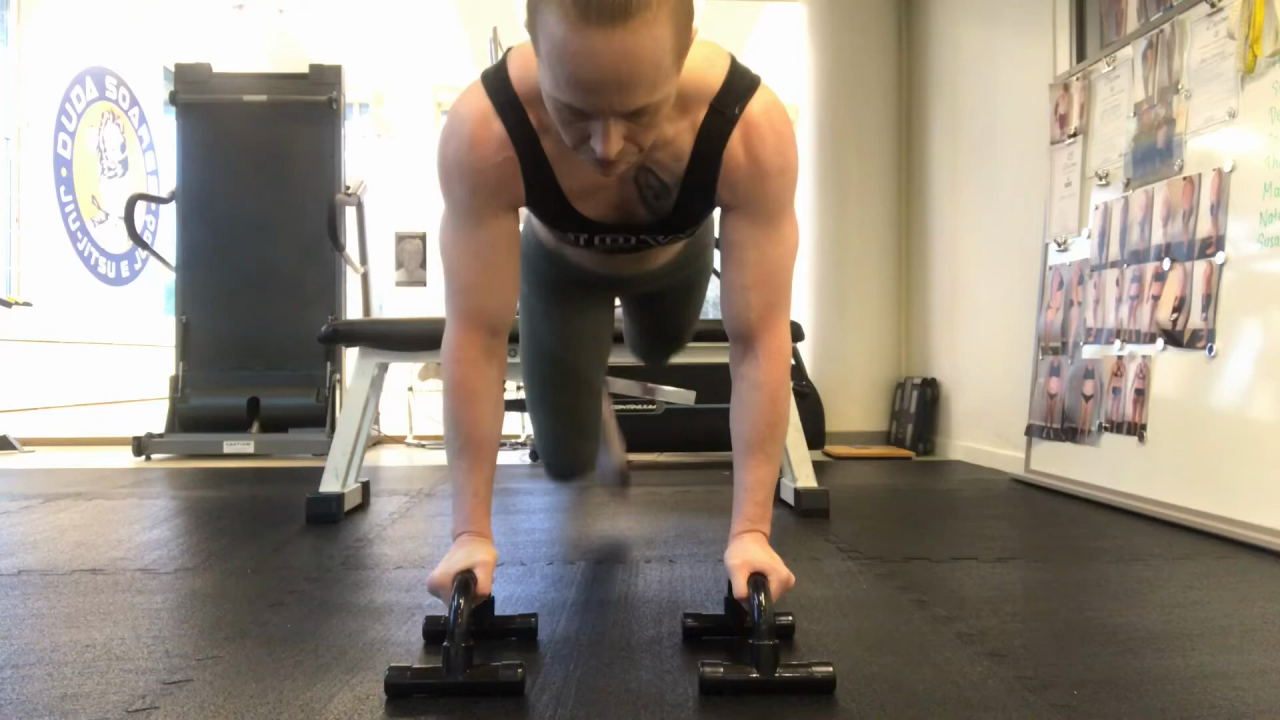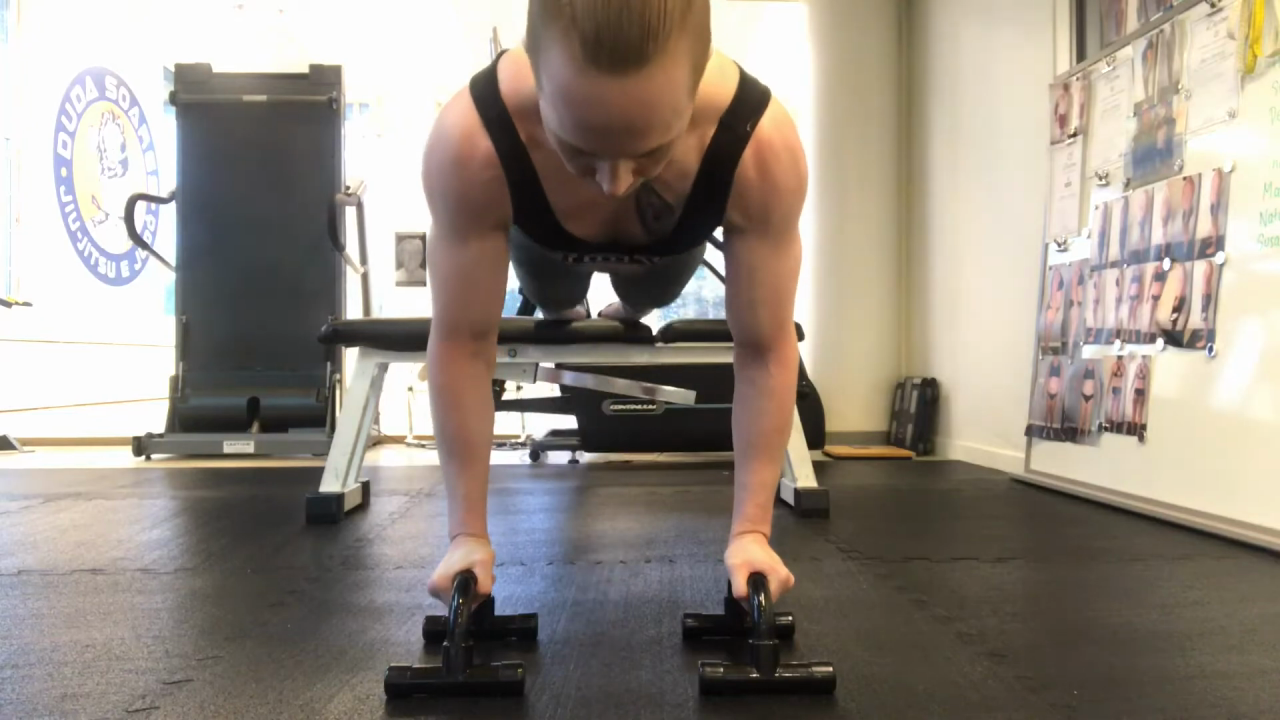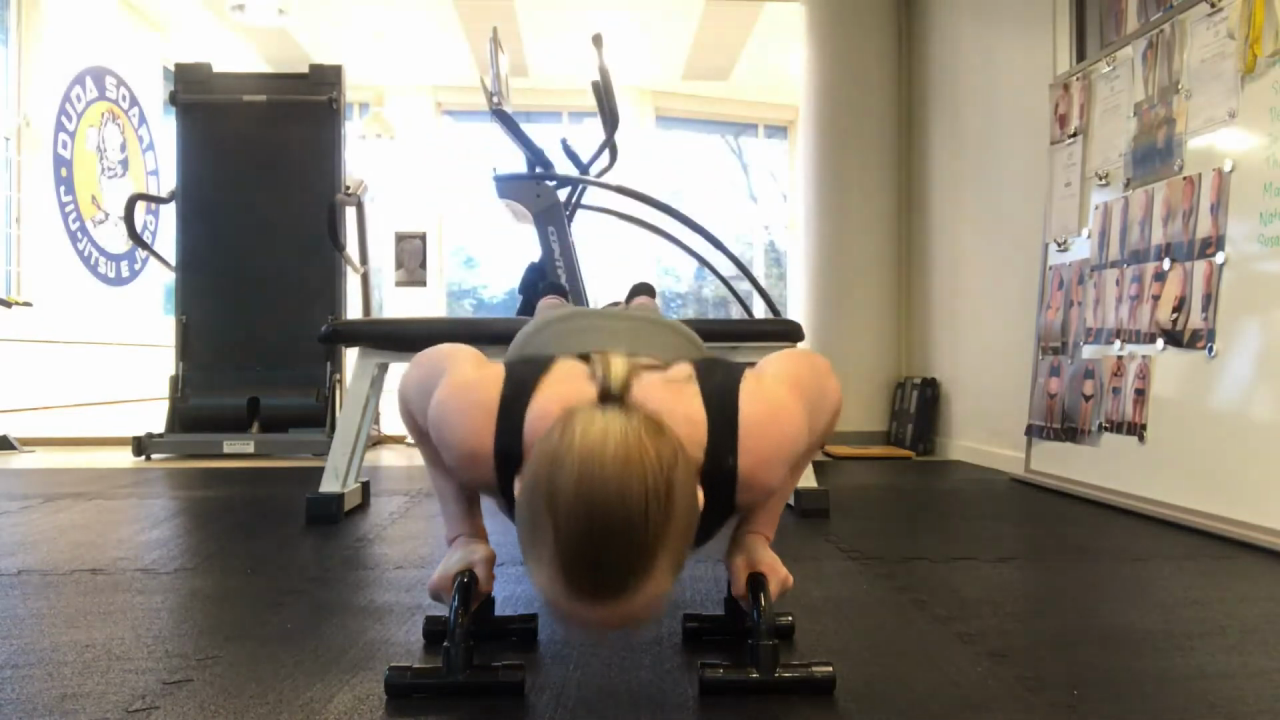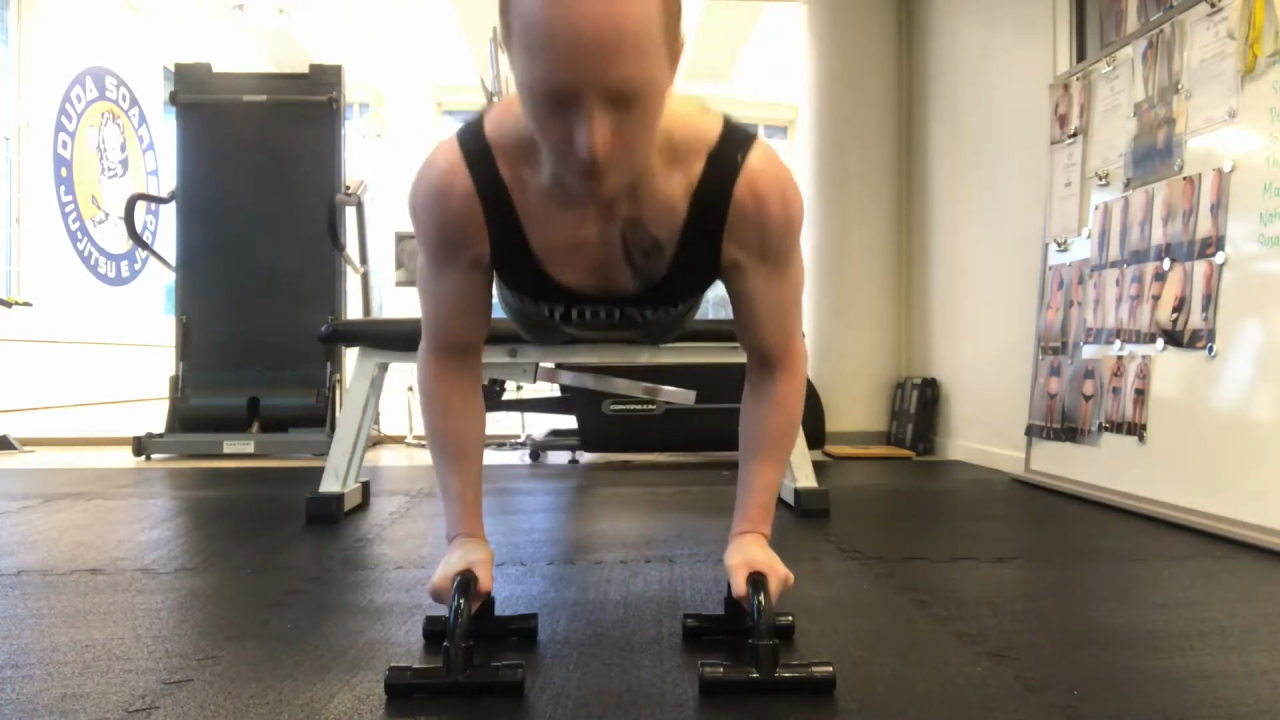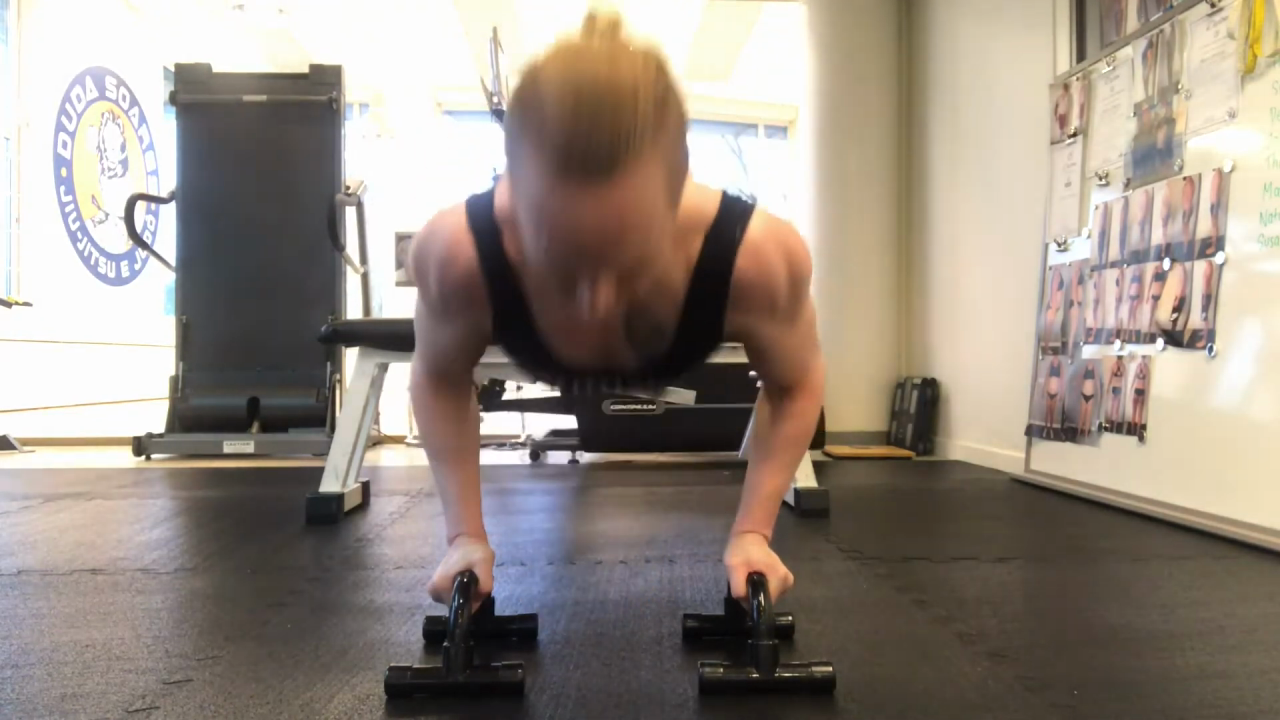
dt=1s
person 1, frame 1
left shoulder: (750, 128)
right shoulder: (484, 129)
left elbow: (759, 339)
right elbow: (476, 337)
left wrist: (751, 529)
right wrist: (471, 531)
left hip: (673, 254)
right hip: (562, 261)
left knee: (656, 353)
right knee: (566, 458)
right ankle: (602, 426)
person 1, frame 2
left shoulder: (761, 146)
right shoulder: (470, 141)
left elbow: (765, 350)
right elbow: (462, 344)
left wrist: (750, 531)
right wrist: (467, 535)
left hip: (666, 255)
right hip: (547, 251)
left knee: (642, 306)
right knee: (554, 306)
left ankle: (625, 314)
person 1, frame 3
left shoulder: (751, 435)
right shoulder: (479, 425)
left elbow: (826, 392)
right elbow: (413, 391)
left wrist: (754, 534)
right wrist: (465, 535)
left ankle: (644, 305)
right ankle: (550, 301)
person 1, frame 4
left shoulder: (751, 187)
right shoulder: (456, 186)
left elbow: (775, 363)
right elbow: (449, 358)
left wrist: (750, 533)
right wrist: (465, 537)
left hip: (662, 315)
right hip: (541, 312)
right knee: (539, 325)
person 1, frame 5
left shoulder: (755, 251)
right shoulder: (459, 247)
left elbow: (796, 384)
right elbow: (438, 377)
left wrist: (752, 532)
right wrist: (465, 535)
